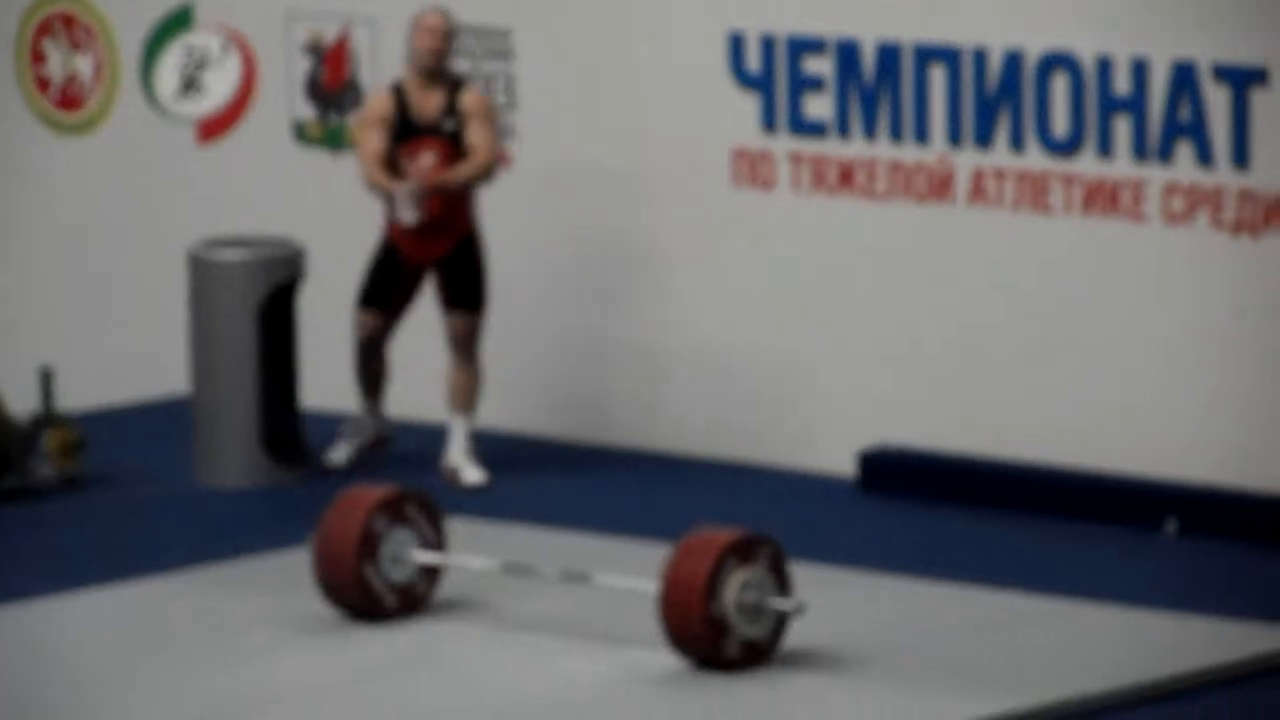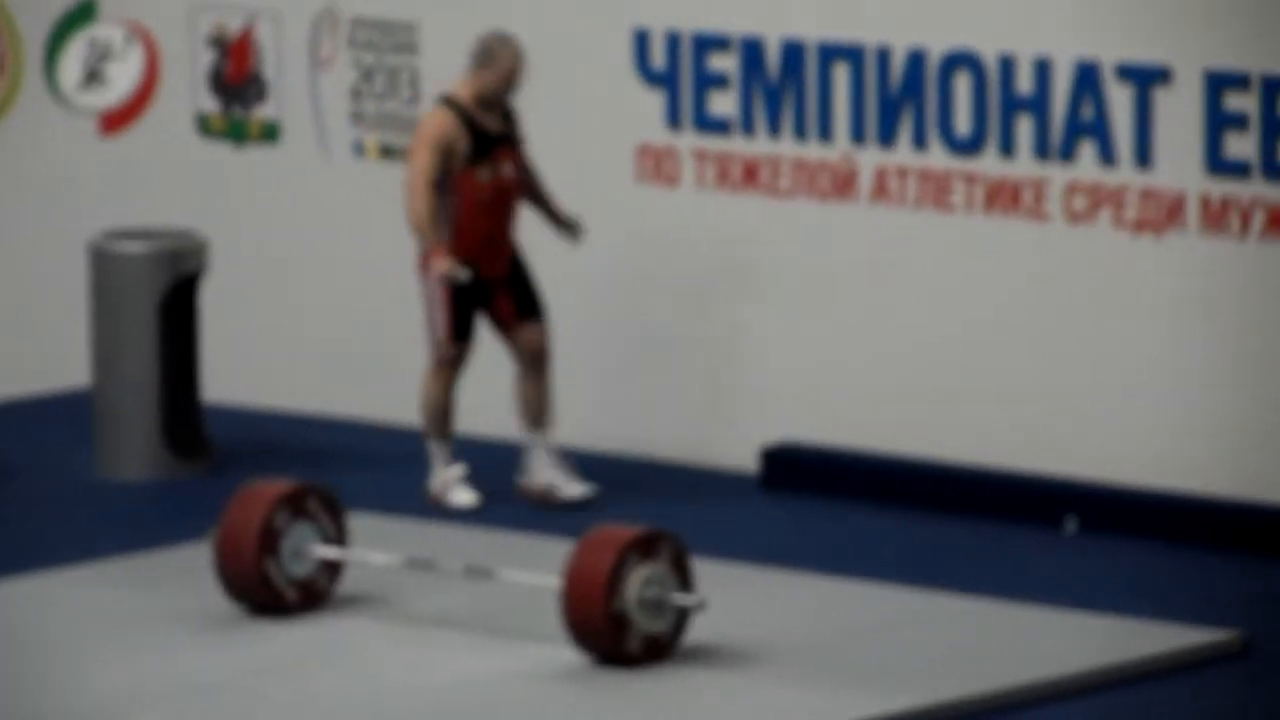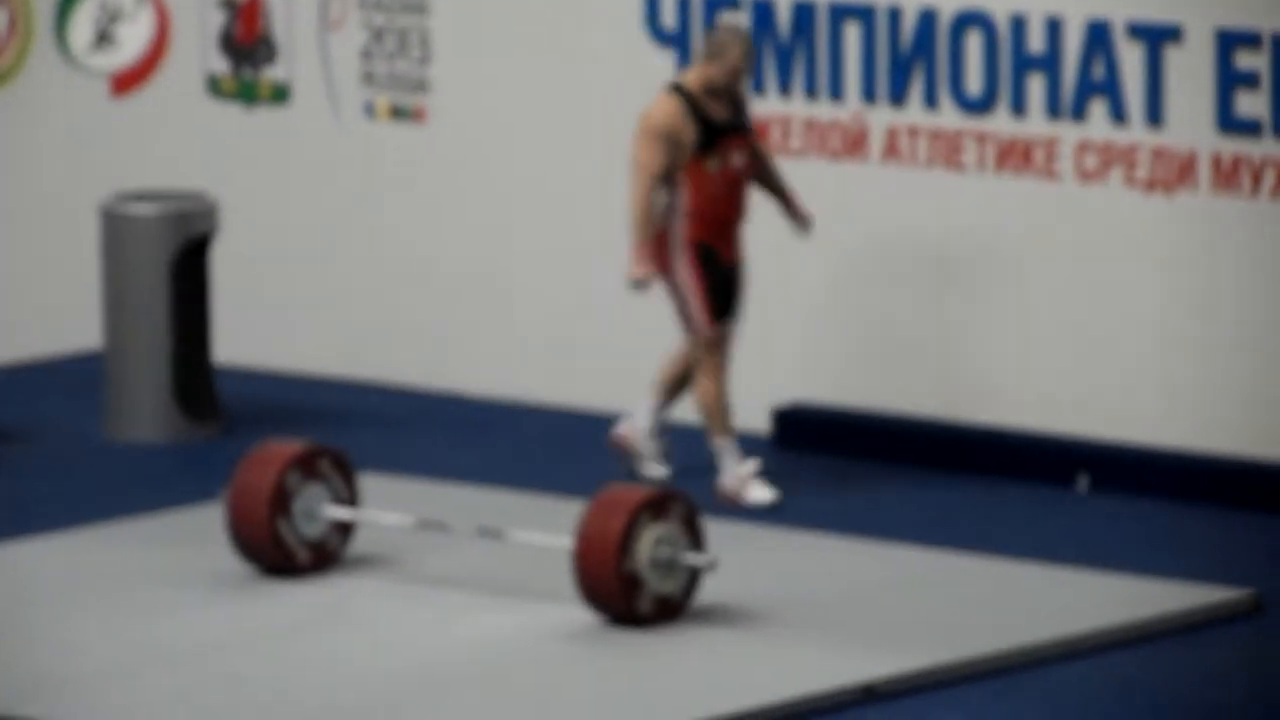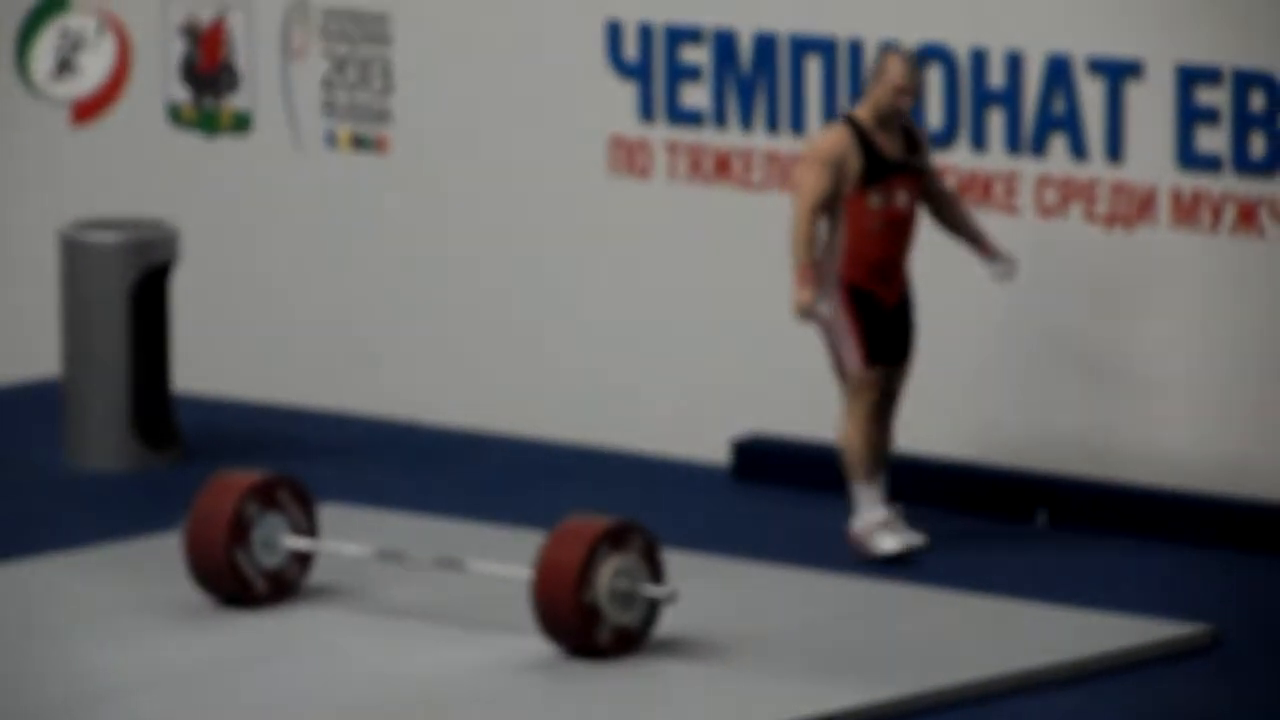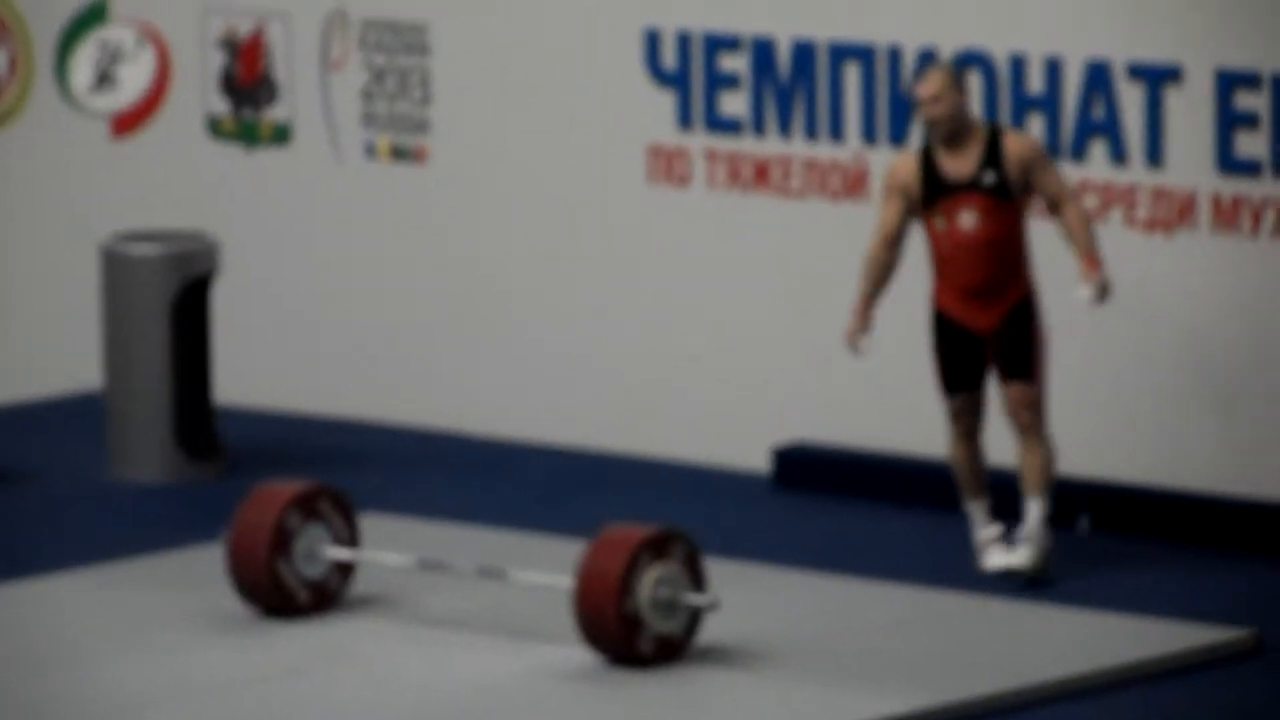
dt=1s
person 1, frame 1
left shoulder: (470, 100)
right shoulder: (381, 105)
left elbow: (486, 162)
right elbow: (372, 170)
left wrist: (431, 183)
right wrist: (400, 191)
left hip: (458, 237)
right hip: (402, 237)
left knee: (464, 341)
right knee: (367, 334)
left ankle: (459, 449)
right ankle: (370, 422)
person 1, frame 2
left shoulder: (504, 113)
right shoulder: (441, 123)
right elbow: (419, 192)
left wrist: (555, 216)
right wrist: (435, 253)
left hip: (501, 255)
right hip: (455, 261)
left knee: (535, 350)
right knee: (448, 362)
left ankle: (541, 468)
right ankle: (443, 472)
person 1, frame 3
left shoulder: (733, 100)
right shoulder: (666, 112)
left elbow: (753, 155)
right elbow: (645, 186)
left wrist: (789, 203)
right wrist: (643, 255)
left hip: (725, 242)
right hip: (687, 246)
left knee: (704, 347)
right knee: (711, 353)
left ankle: (637, 428)
right ankle: (732, 470)
person 1, frame 4
left shoulder: (912, 140)
right shoulder: (836, 142)
left elbow: (940, 199)
right elbow: (806, 213)
left wrist: (986, 247)
right wrist: (803, 282)
left hip: (892, 284)
right hip: (845, 285)
left knee: (885, 398)
right knee: (864, 394)
left ankle: (875, 513)
right ankle: (868, 516)
person 1, frame 5
left shoulder: (1014, 150)
right shoulder: (909, 170)
left elbow: (1064, 202)
right elbow: (885, 241)
left wrist: (1090, 263)
right wrist: (864, 308)
left hip: (1013, 303)
right hip: (953, 308)
left knee: (1026, 414)
right knee: (963, 421)
left ankle: (1033, 535)
right ankle: (984, 532)
